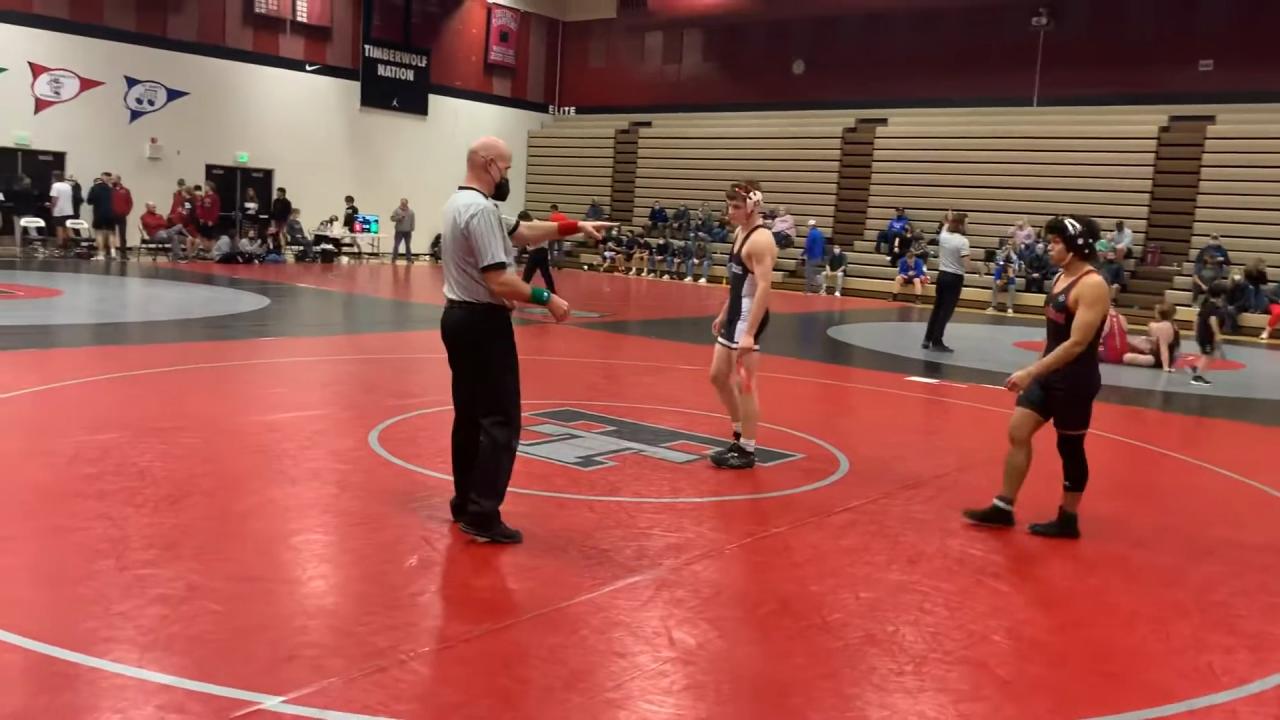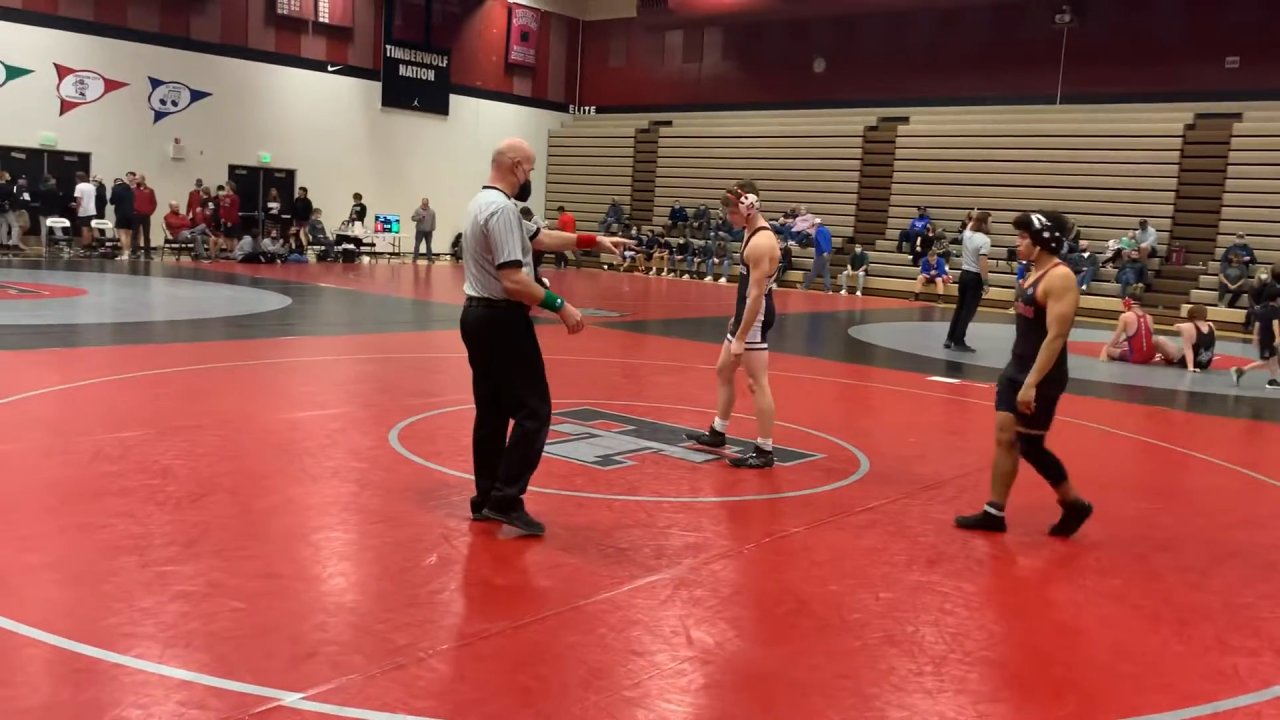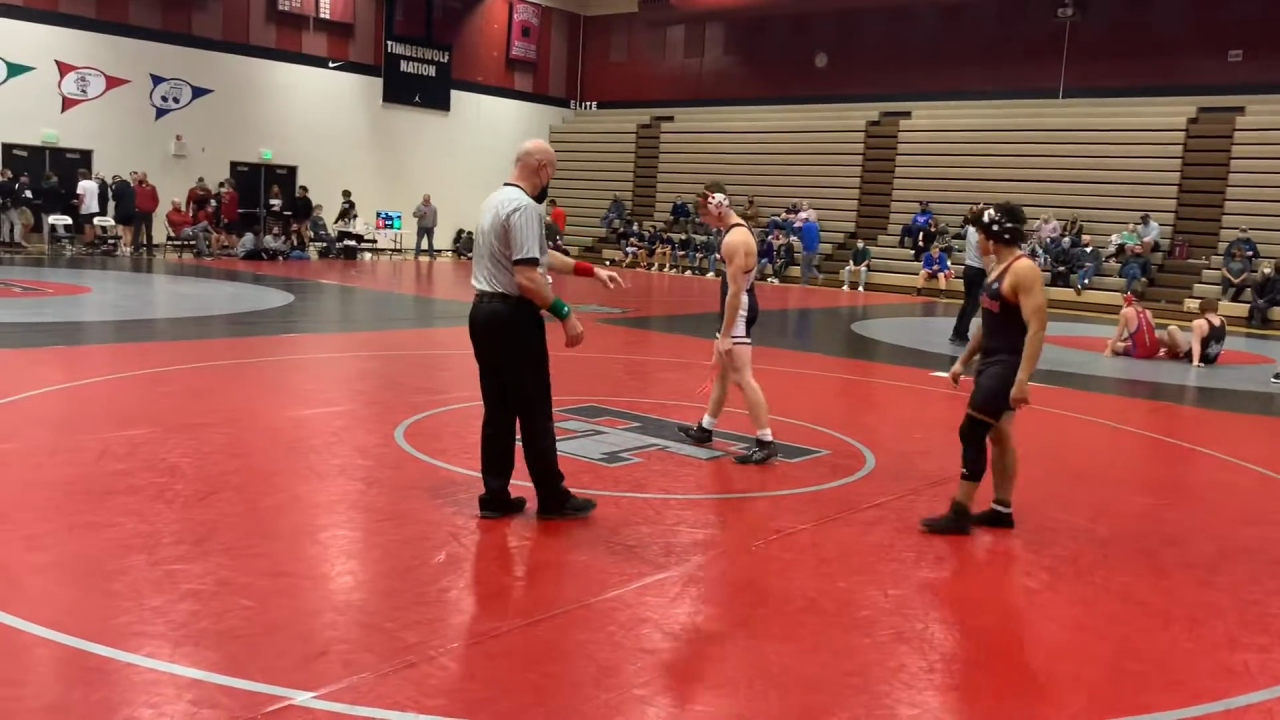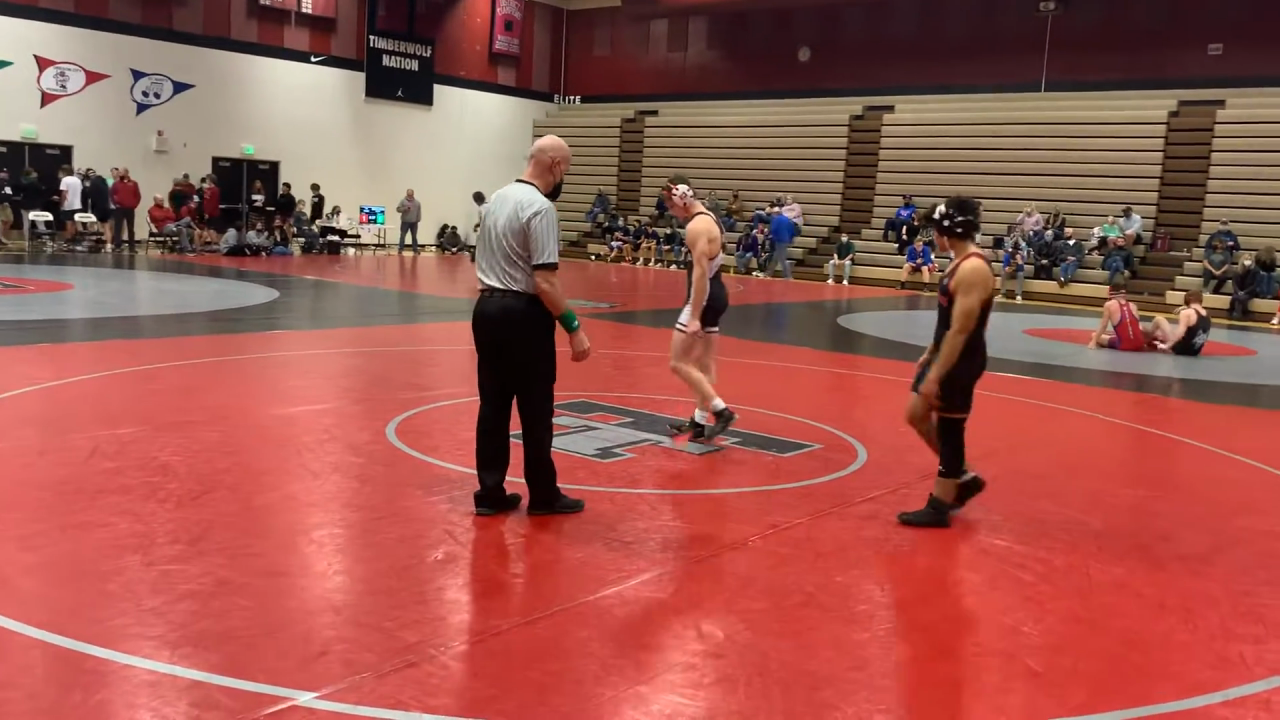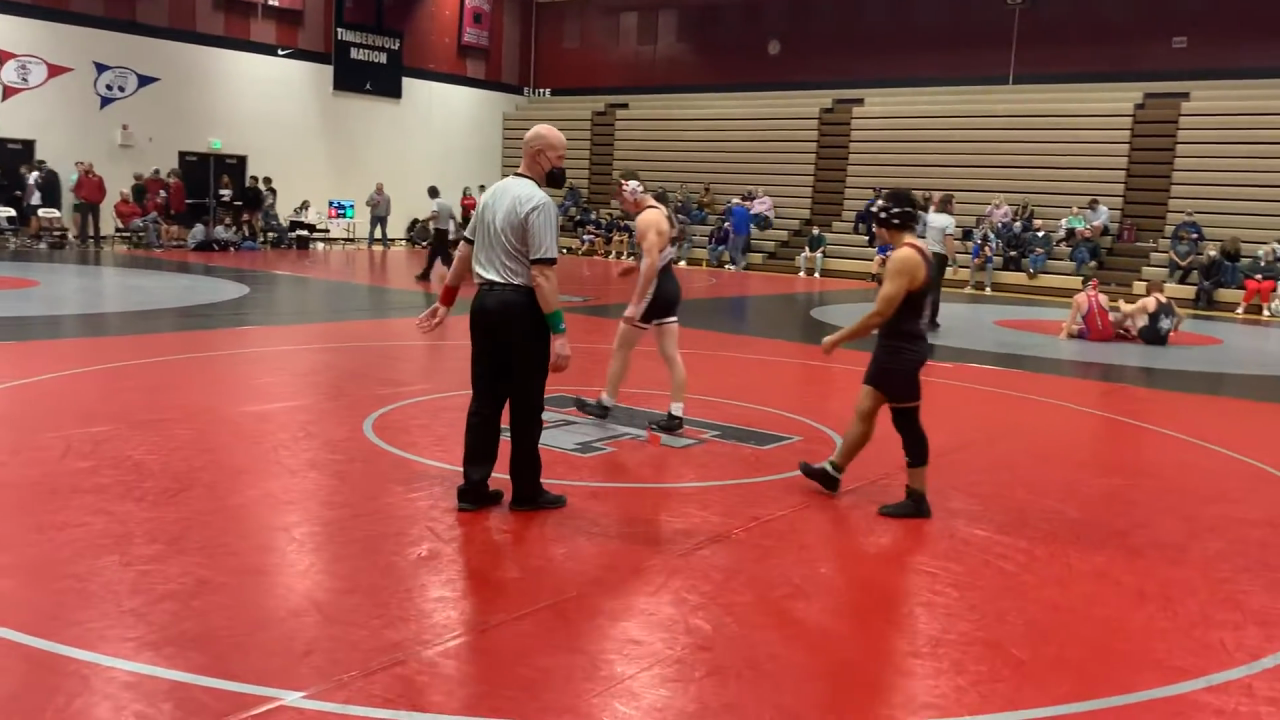
dt=0.3s
person 1, frame 1
left shoulder: (459, 203)
right shoulder: (480, 209)
left elbow: (522, 232)
right elbow: (499, 282)
left wrist: (574, 227)
right wrist: (547, 299)
left hip: (458, 318)
right hip: (483, 322)
left knee: (468, 415)
right knee: (500, 420)
left ankle: (465, 502)
right ankle: (482, 514)
person 1, frame 2
left shoulder: (484, 202)
right shoulder: (502, 208)
left elbow: (539, 238)
right elbow: (513, 280)
left wrist: (595, 242)
right wrist: (560, 306)
left hip: (478, 315)
right hip: (502, 320)
left knee: (490, 413)
right knee: (532, 412)
left ankle: (487, 498)
right ankle: (505, 499)
person 1, frame 3
left shoulder: (497, 200)
right shoulder: (524, 207)
left elbow: (540, 254)
right elbow: (527, 277)
left wrist: (591, 270)
right wrist: (565, 314)
left hip: (484, 312)
right hip: (513, 316)
left knee: (498, 410)
right knee: (535, 412)
left ankle: (495, 496)
right ankle: (552, 498)
person 1, frame 4
left shoulder: (498, 198)
right shoulder: (540, 208)
right elbow: (545, 280)
right wrist: (573, 327)
left hip: (488, 307)
right hip: (523, 314)
left knee: (493, 406)
right knee: (536, 410)
left ankle: (490, 493)
right ankle: (542, 495)
person 1, frame 5
left shoulder: (493, 193)
right shoulder: (539, 203)
left elbow: (465, 253)
right elbow: (542, 275)
left wrist: (445, 301)
right wrist: (558, 332)
left hip: (486, 302)
right hip: (521, 308)
left knee: (485, 400)
right knee: (526, 405)
left ankle: (474, 488)
right ankle: (526, 490)
person 2, frame 1
left shoulder: (1093, 286)
right shoulder: (1062, 277)
left elbow: (1077, 344)
left wrist: (1030, 372)
right wrist: (1033, 372)
left hip: (1075, 380)
right hip: (1048, 374)
left knee: (1070, 449)
right knee: (1017, 434)
left ankle: (1068, 519)
right ankle: (1002, 508)
person 2, frame 2
left shoulder: (1060, 278)
right shoulder: (1034, 274)
left elbow: (1055, 338)
left wrist: (1031, 384)
right wrist: (1012, 373)
left hip: (1040, 376)
right hip: (1018, 370)
left knee: (1030, 447)
right knee: (1005, 441)
left ankle: (1074, 505)
right ankle: (994, 512)
person 2, frame 3
left shoulder: (1024, 271)
right shoulder: (999, 266)
left elbow: (1036, 330)
left wrist: (1022, 380)
right wrist: (963, 361)
left hip: (1006, 366)
right hip: (989, 362)
left knee: (971, 434)
right knee: (998, 436)
left ankle: (959, 513)
right ankle: (1002, 509)
person 2, frame 4
left shoulder: (973, 269)
right shoulder: (963, 262)
left elbow: (960, 331)
left wrist: (933, 375)
right wrist: (929, 360)
left hip: (960, 361)
right hip: (945, 355)
left knee: (948, 431)
right knee: (918, 416)
left ankle: (940, 507)
right ankle: (966, 479)
person 2, frame 5
left shoulder: (904, 258)
right shoulder: (918, 250)
left elbow: (879, 313)
left wrist: (837, 339)
left hip: (900, 350)
right hip: (894, 346)
left knee: (907, 423)
right knee: (864, 411)
left ankle: (917, 499)
right ankle: (832, 471)
person 3, frame 1
left shoulder: (761, 239)
right shoulder: (740, 233)
left elbow: (763, 288)
left wrist: (750, 333)
right wrist: (724, 313)
left hip: (749, 315)
right hip: (735, 313)
left knee: (743, 384)
right knee: (718, 376)
left ankle: (747, 451)
right ankle: (740, 435)
person 3, frame 2
left shoulder: (762, 242)
right shoulder: (752, 232)
left elbow: (757, 293)
left wrist: (740, 338)
right wrist: (736, 317)
left hip: (755, 315)
right hip: (746, 311)
left knee: (757, 383)
right knee: (724, 371)
left ankle: (765, 450)
right ankle: (717, 433)
person 3, frame 3
left shoulder: (734, 239)
right shoulder: (737, 230)
left elbow: (734, 289)
left wrist: (725, 334)
left hip: (739, 309)
right hip: (738, 307)
left knee: (742, 378)
right knee: (720, 370)
left ankle: (766, 442)
right ankle: (705, 428)
person 3, frame 4
left shoulder: (696, 226)
right shoulder: (708, 219)
left elbow: (700, 272)
left wrist: (694, 316)
left hip: (705, 298)
right hip: (718, 295)
left knee: (678, 362)
right knee: (704, 362)
left ankle: (721, 410)
right ankle: (700, 422)
person 3, frame 5
left shoulder: (646, 219)
right shoulder: (663, 212)
left elbow: (651, 262)
left wrist: (636, 303)
right wrist: (636, 267)
left hip: (654, 291)
right hip: (670, 287)
left knee: (621, 350)
right knee: (671, 355)
left ankle: (605, 404)
right ankle: (675, 416)
